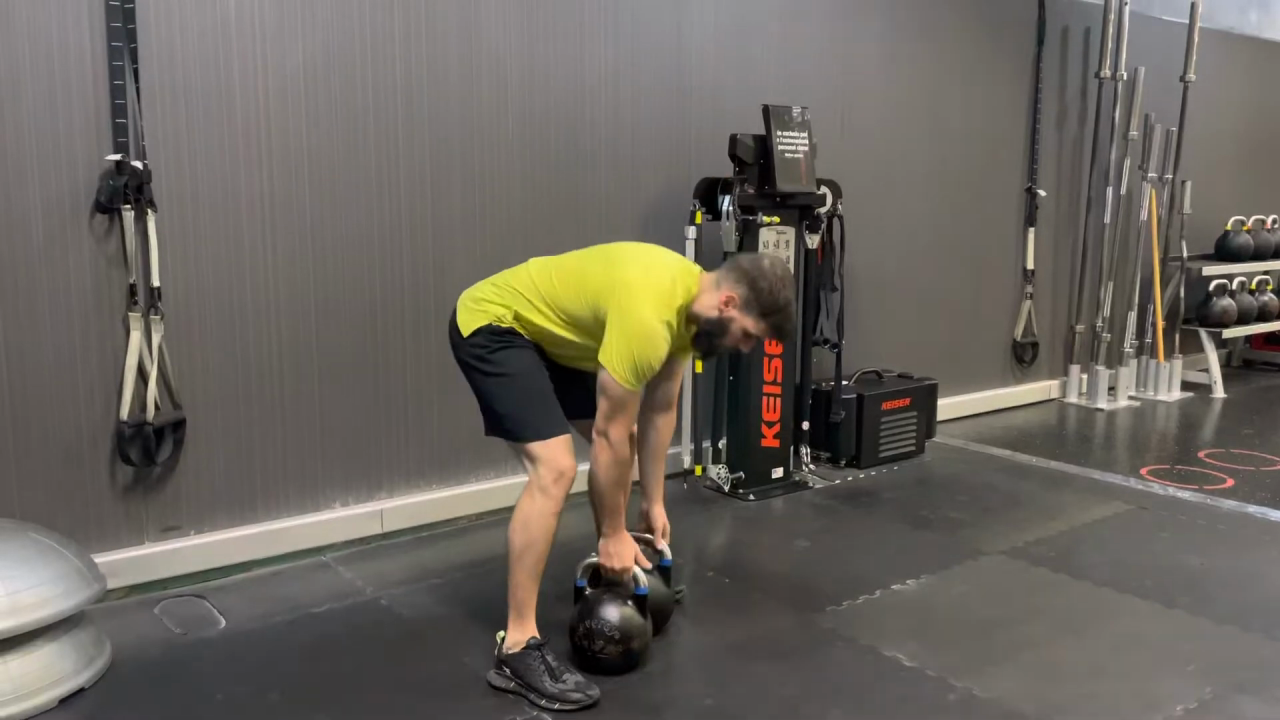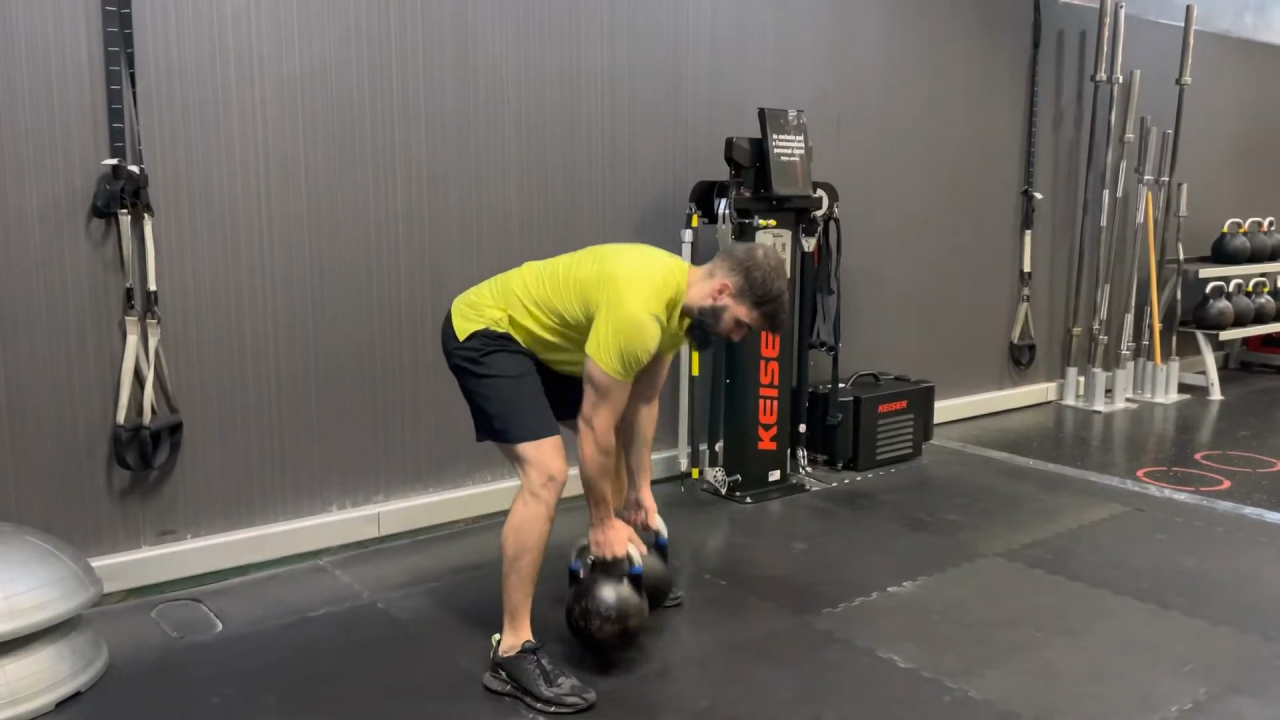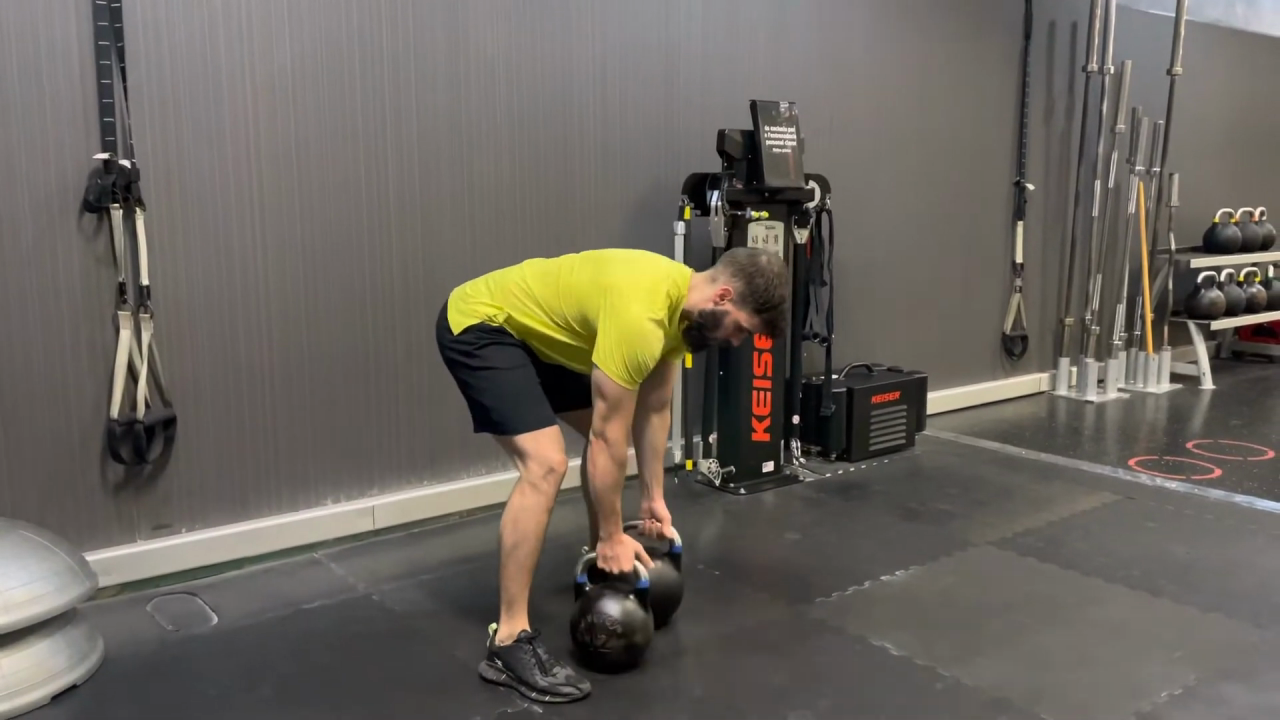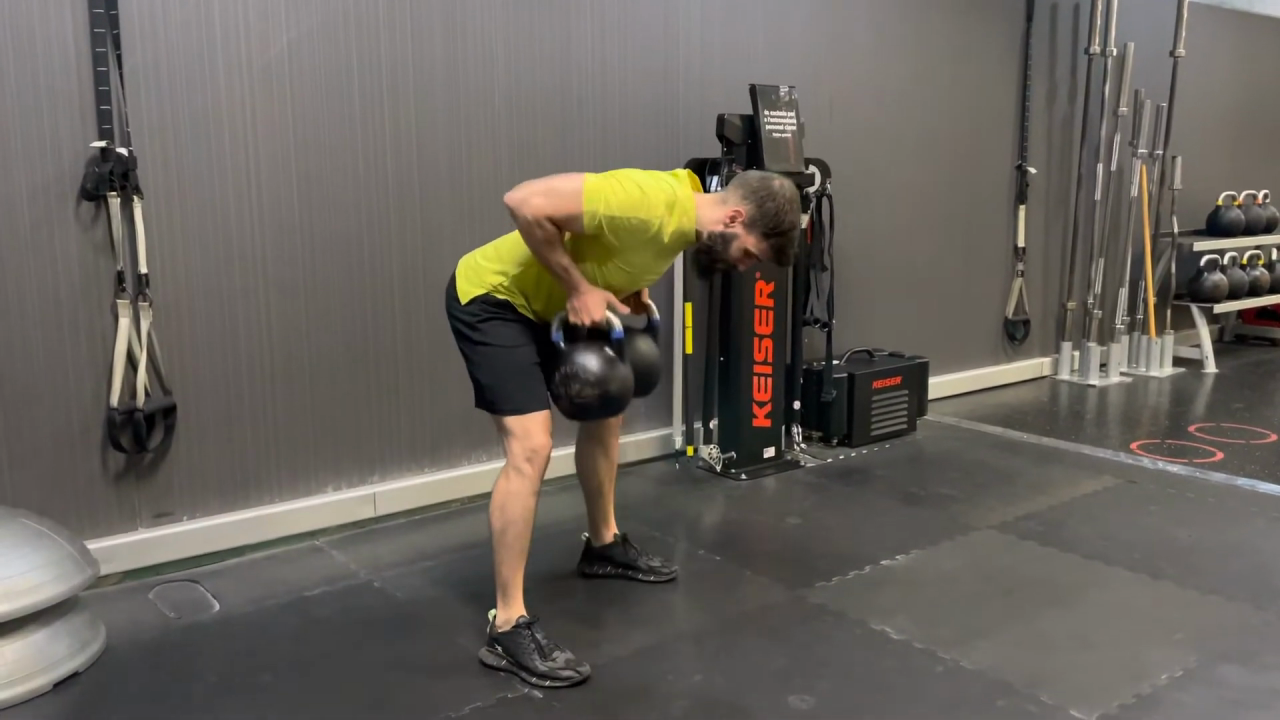
dt=1s
person 1, frame 1
left shoulder: (690, 299)
right shoulder: (648, 317)
left elbow: (659, 411)
right elbow: (609, 434)
left wrist: (653, 501)
right wrist: (612, 534)
left hip: (542, 328)
right hip: (492, 324)
left knee: (626, 434)
right knee: (555, 469)
left ankle: (619, 567)
right ankle: (517, 649)
person 1, frame 2
left shoulder: (679, 295)
right shoulder: (640, 309)
left elbow: (645, 400)
right elbow: (594, 430)
left wrist: (640, 488)
right wrist: (605, 523)
left hip: (538, 337)
right hip: (487, 332)
left knee: (618, 456)
right knee: (547, 474)
right ankle: (512, 653)
person 1, frame 3
left shoulder: (682, 301)
right shoulder: (639, 317)
left elbow: (653, 410)
right elbow: (606, 439)
left wrist: (653, 498)
right wrist: (611, 537)
left hip: (530, 327)
right hip: (478, 325)
left knee: (609, 427)
right knee: (546, 464)
left ankle: (601, 562)
right ankle: (508, 643)
person 1, frame 4
left shoulder: (687, 210)
right shoulder: (647, 203)
right elbow: (525, 202)
left wrist: (631, 287)
right wrist: (577, 288)
left hip: (542, 300)
right hip: (491, 296)
left knee: (604, 411)
right knee: (531, 447)
left ankle: (603, 544)
right ankle: (508, 626)
